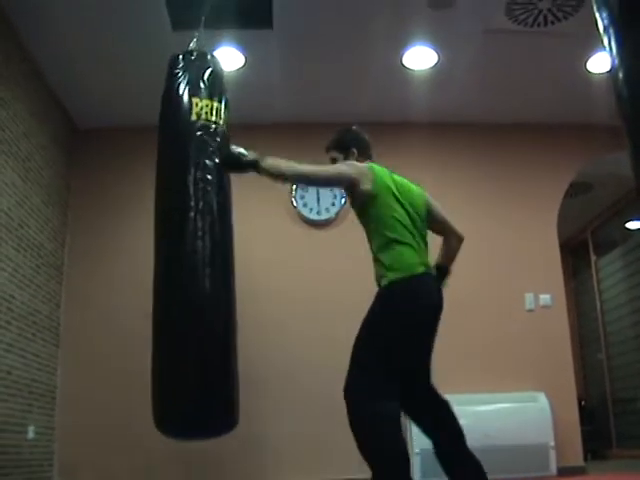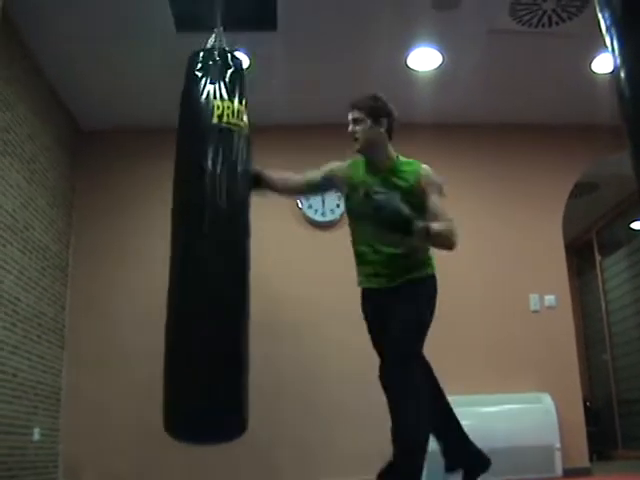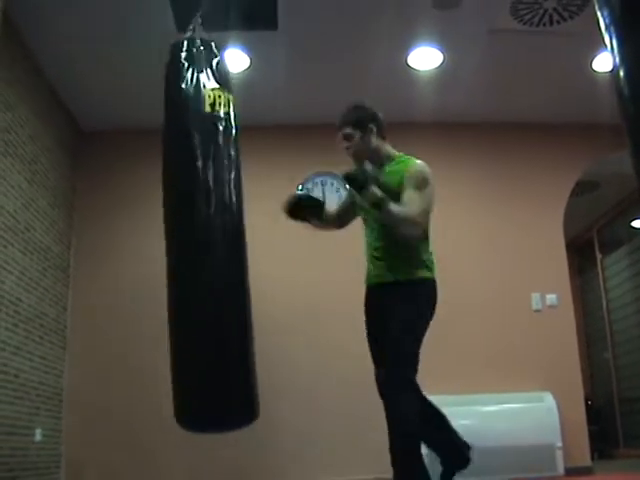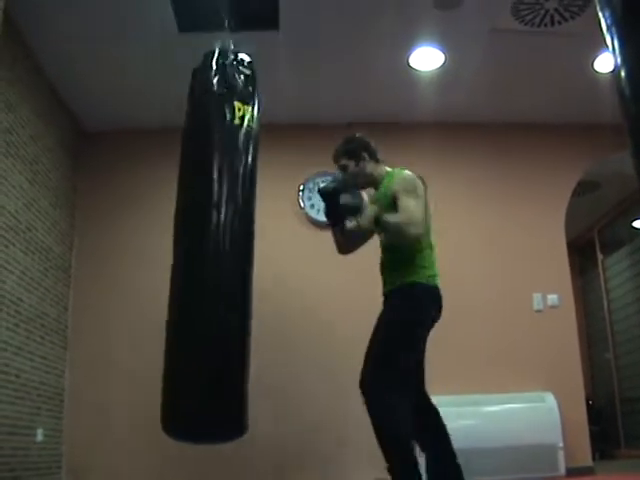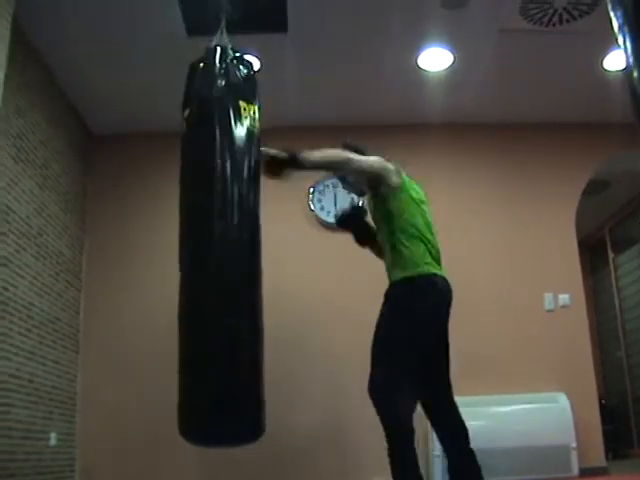
dt=0.2s
person 1, frame 1
left shoulder: (359, 174)
right shoulder: (414, 190)
left elbow: (297, 171)
right elbow: (454, 235)
left wrist: (248, 160)
left hip: (402, 292)
right hip: (425, 290)
left knee: (364, 392)
right knee: (416, 392)
person 1, frame 2
left shoulder: (420, 175)
right shoulder: (349, 171)
left elbow: (448, 238)
right elbow: (296, 184)
left wrist: (411, 224)
right wrist: (256, 177)
left hip: (413, 288)
right hip: (374, 291)
left knee: (401, 377)
right knee: (410, 375)
person 1, frame 3
left shoulder: (414, 170)
right shoulder: (363, 173)
left elbow: (410, 228)
right elbow: (336, 221)
left wrist: (370, 192)
right wrist: (310, 210)
left hip: (413, 290)
right hip: (378, 292)
left knee: (394, 382)
right knee: (398, 382)
right ankle: (453, 449)
person 1, frame 4
left shoulder: (404, 180)
right shoulder: (375, 198)
left elbow: (413, 232)
right elbow: (345, 246)
left wrist: (373, 214)
right wrist: (337, 216)
left hip: (414, 296)
right hip: (401, 297)
left knee: (377, 386)
right knee: (408, 392)
person 1, frame 5
left shoulder: (383, 171)
right shoulder: (401, 186)
left elbow: (344, 158)
left wrist: (292, 158)
right wrist: (366, 234)
left hip: (414, 288)
right hip: (433, 288)
left knee: (388, 387)
right knee: (434, 392)
